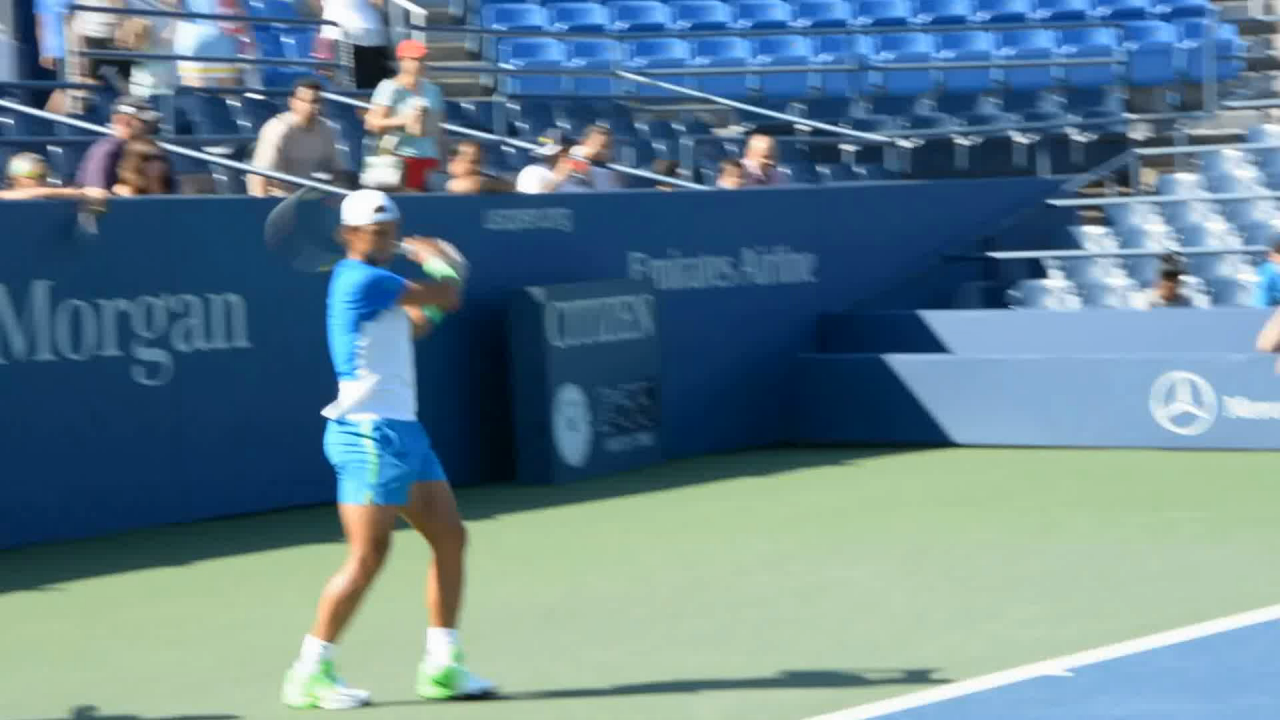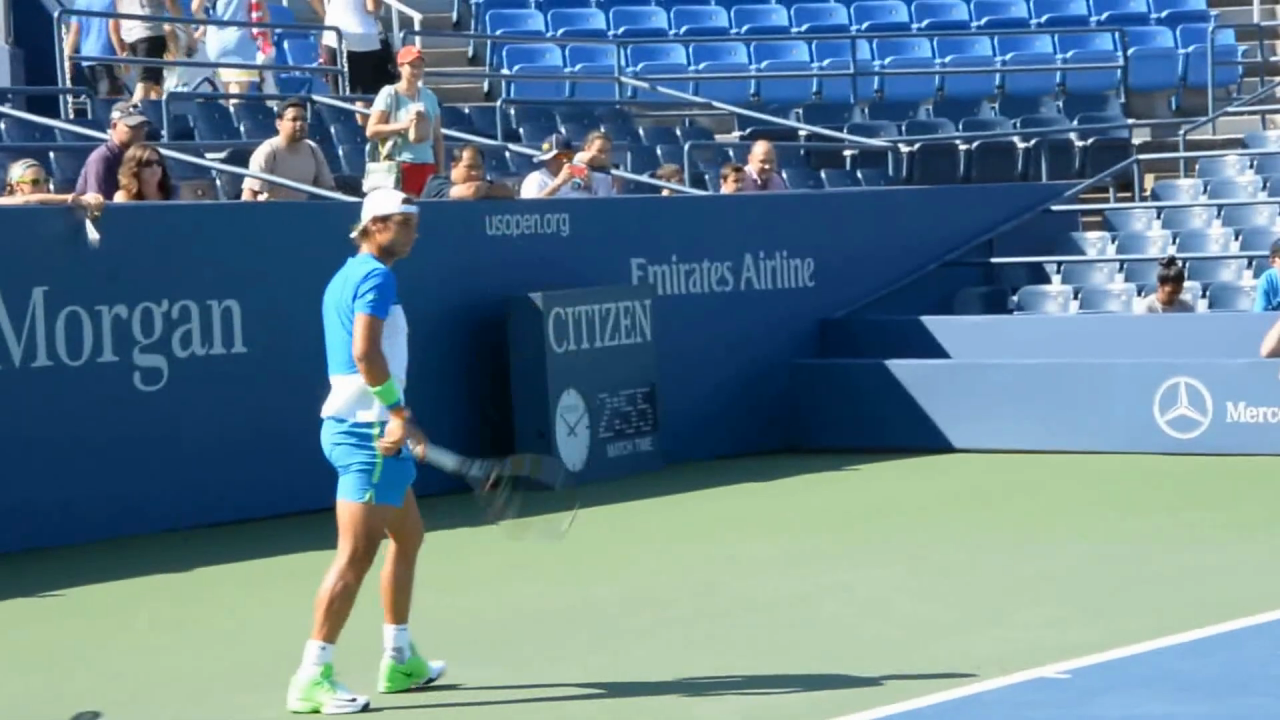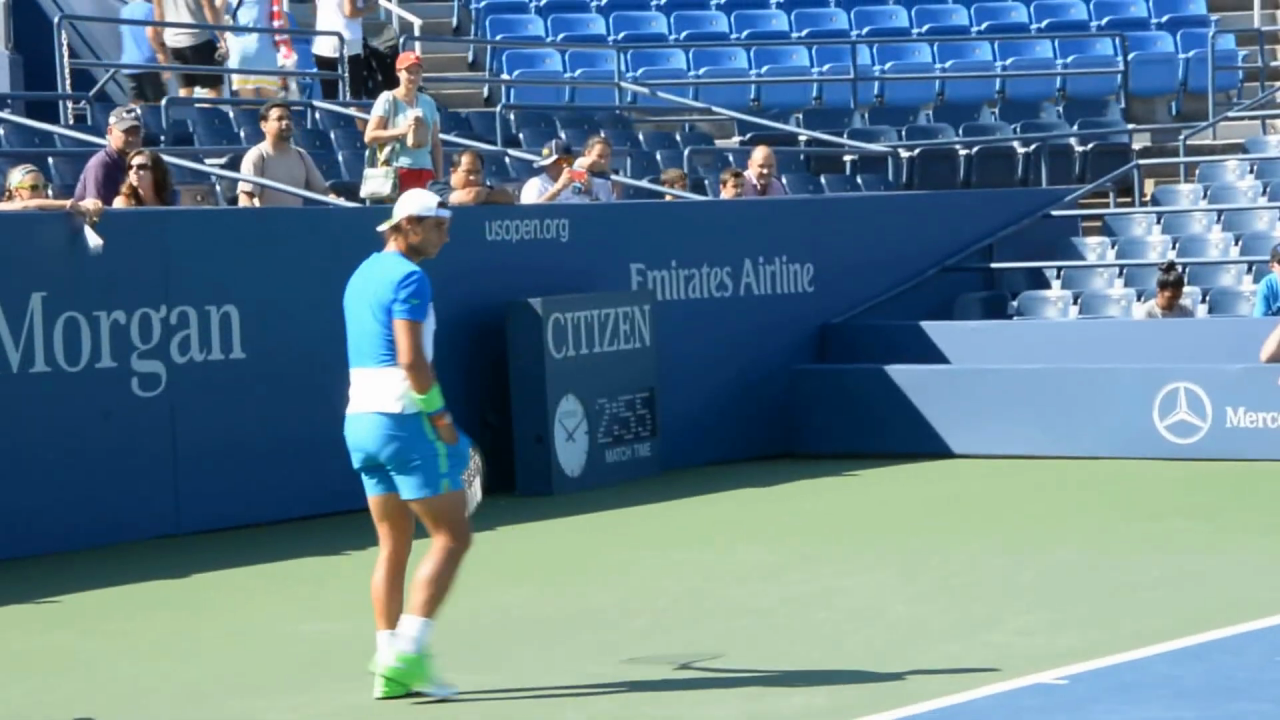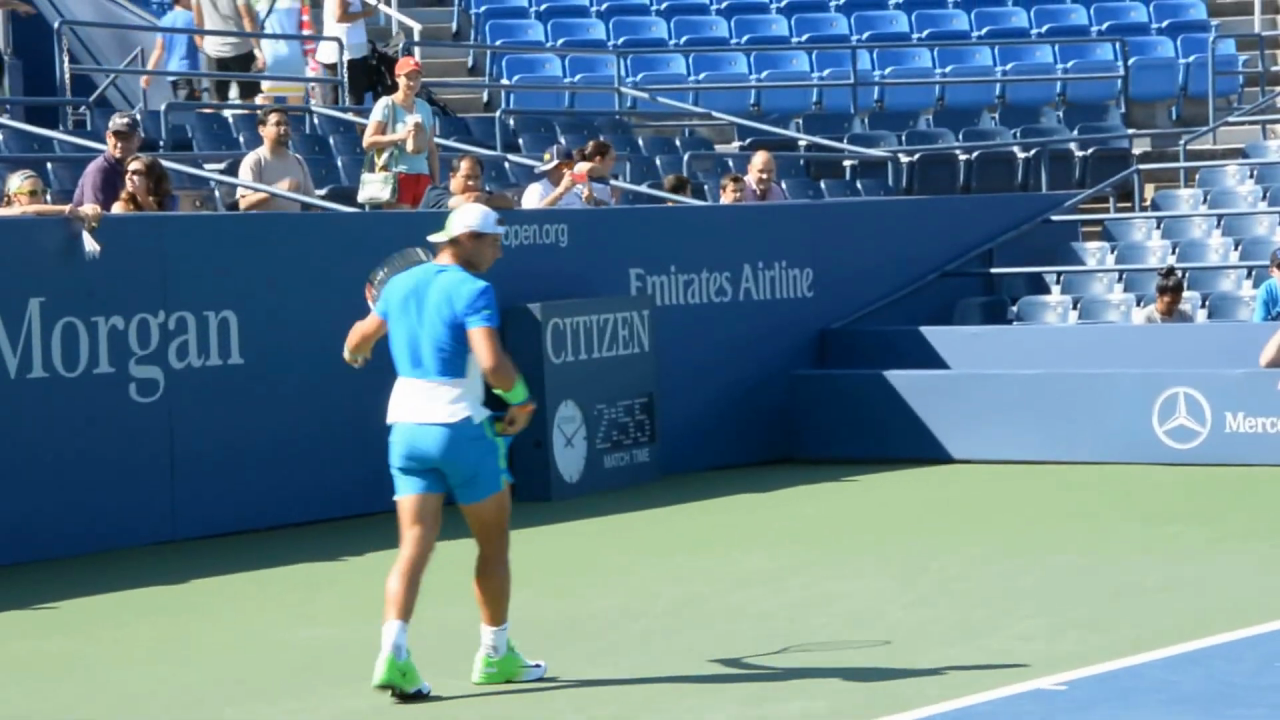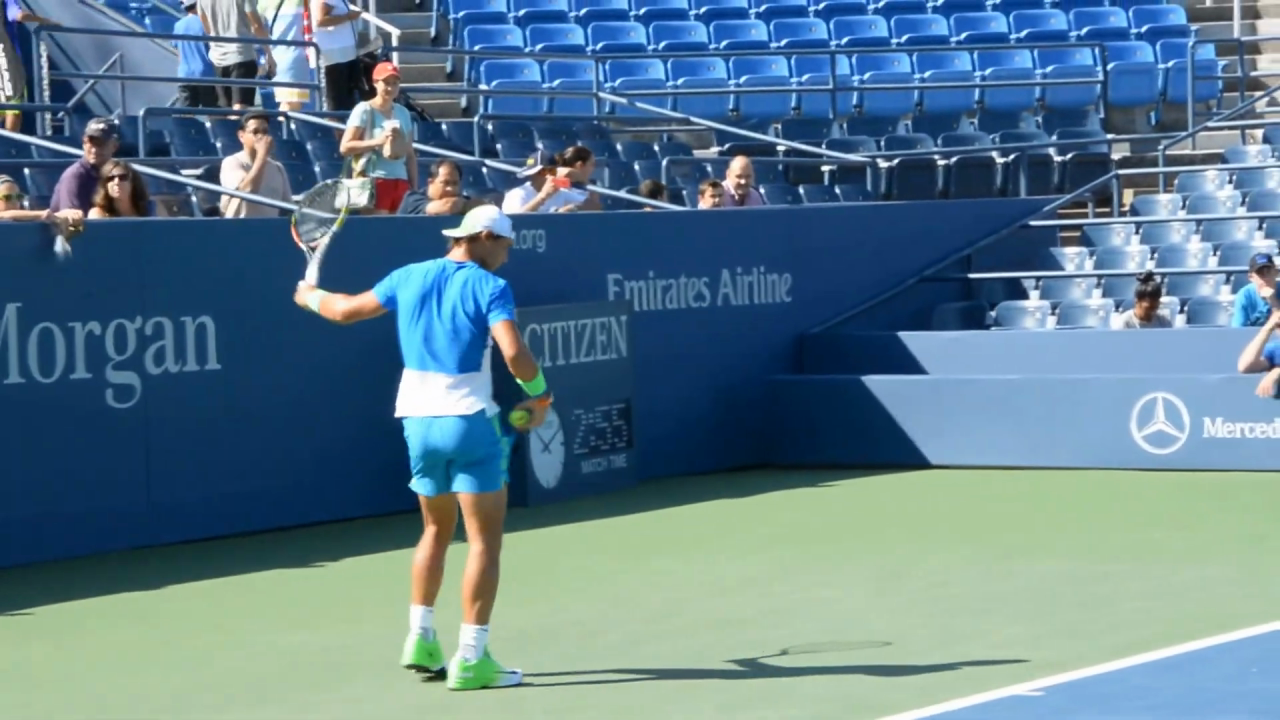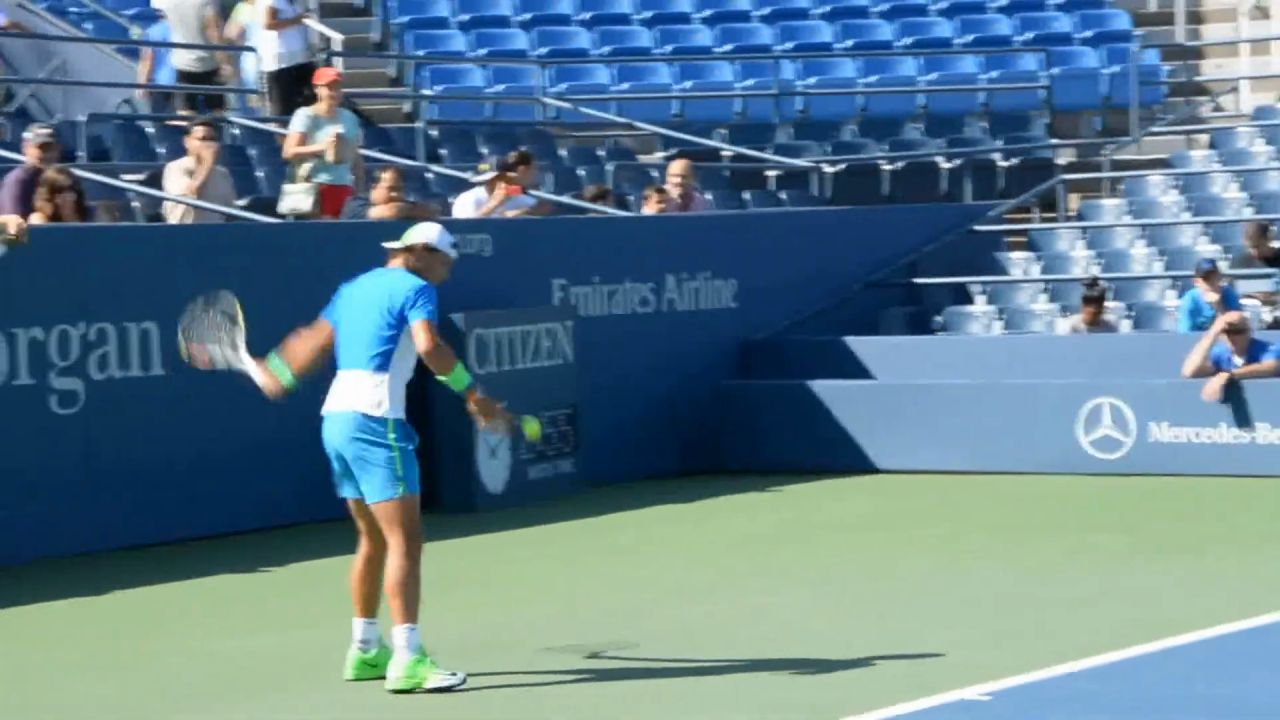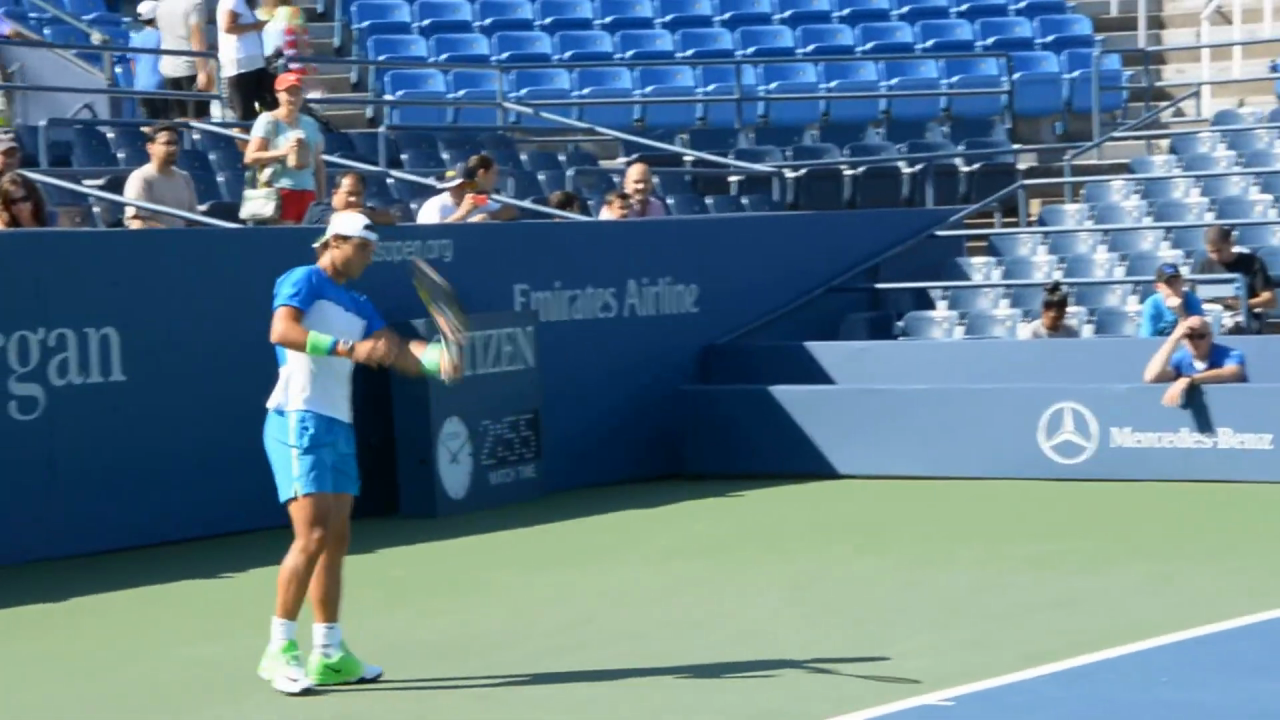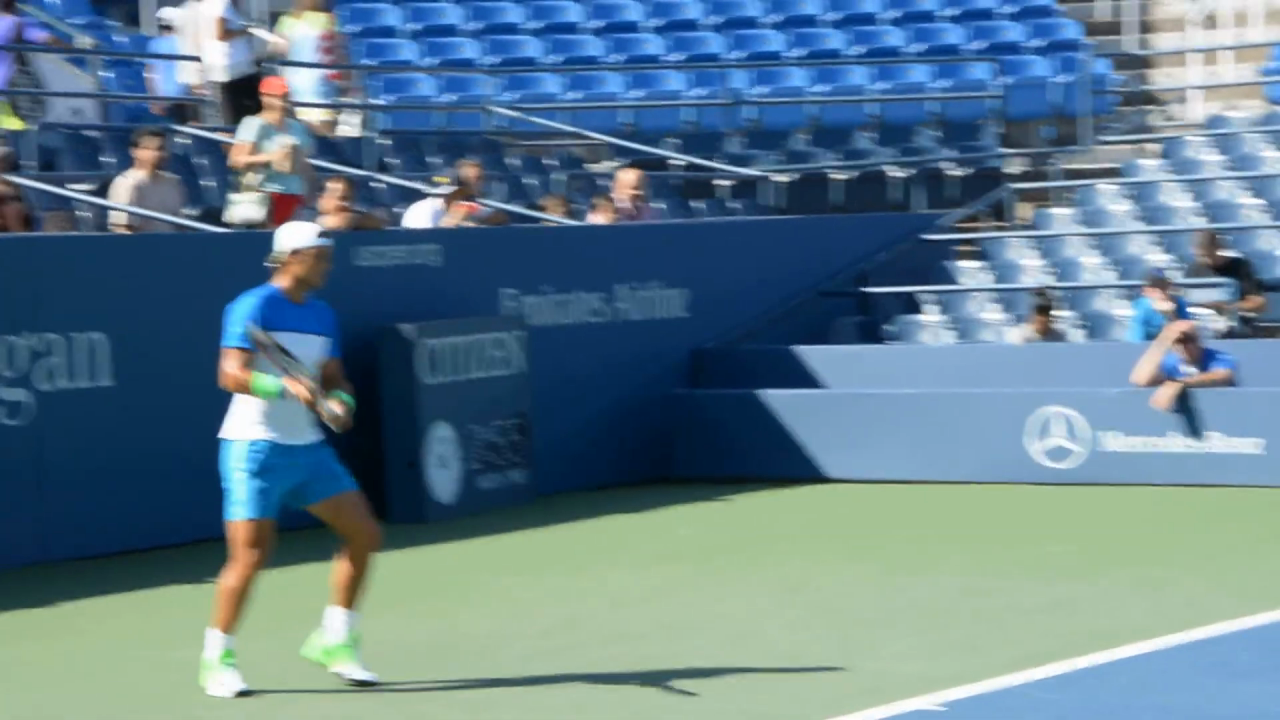
dt=0.4s
person 1, frame 1
left shoulder: (370, 282)
right shoulder: (363, 280)
left elbow: (422, 316)
right elbow: (444, 295)
left wrist: (431, 257)
right wrist: (443, 263)
left hip: (401, 431)
right hip: (370, 434)
left knee: (451, 539)
right knee: (367, 559)
left ankle: (442, 667)
right ankle: (309, 674)
person 1, frame 2
left shoulder: (349, 276)
right shoulder: (376, 275)
right elbow: (366, 351)
left wrist: (395, 416)
right wrist: (397, 410)
left hip: (359, 426)
right hip: (366, 431)
left knee: (408, 536)
right knee: (355, 556)
left ankle: (400, 659)
person 1, frame 3
left shoulder: (363, 274)
right shoulder: (409, 277)
right elbow: (412, 359)
right wrist: (439, 415)
left hip: (359, 422)
right hip: (403, 422)
left knee: (394, 545)
right knee: (453, 538)
left ankle: (391, 663)
right ankle: (404, 651)
person 1, frame 4
left shoulder: (399, 283)
right shoulder: (474, 291)
left elbow: (358, 341)
right elbow: (494, 364)
left wrist: (354, 352)
right wrist: (521, 402)
left hip: (407, 429)
right hip: (460, 429)
left knee: (414, 547)
right knee: (493, 544)
left ankle: (394, 653)
right ankle: (495, 654)
person 1, frame 5
left shoulder: (408, 278)
right shoulder: (490, 287)
left elbow: (346, 310)
right elbow: (515, 353)
left wrist: (309, 294)
right wrist: (538, 397)
left hip: (419, 422)
right hip: (470, 422)
left knee: (436, 531)
right knee: (485, 541)
left ankle: (422, 639)
right ankle: (471, 659)
person 1, frame 6
left shoulder: (355, 288)
right shoulder: (416, 289)
left elbow: (312, 341)
right elbow: (429, 348)
left wrist: (275, 372)
right wrist: (472, 394)
left hip: (343, 424)
right hip: (374, 425)
left knee: (375, 540)
right knee: (404, 542)
left ankle: (366, 651)
right ankle: (408, 660)
person 1, frame 7
left shoulder: (359, 304)
right shoulder: (300, 281)
left elbow: (399, 350)
right elbow: (282, 332)
left wrist: (439, 358)
right wrist: (348, 348)
left hip: (335, 428)
right hip: (298, 423)
left knee: (335, 542)
right knee: (313, 537)
left ankle: (330, 655)
right ankle: (279, 652)
person 1, frame 8
left shoulder: (322, 315)
right shoulder: (252, 307)
left elbow: (335, 379)
right elbow: (232, 374)
left wrist: (339, 405)
right wrist: (287, 388)
left hip: (307, 447)
right hip: (256, 446)
left knee: (364, 535)
right knee: (249, 558)
left ankle: (334, 640)
right ankle: (216, 659)
